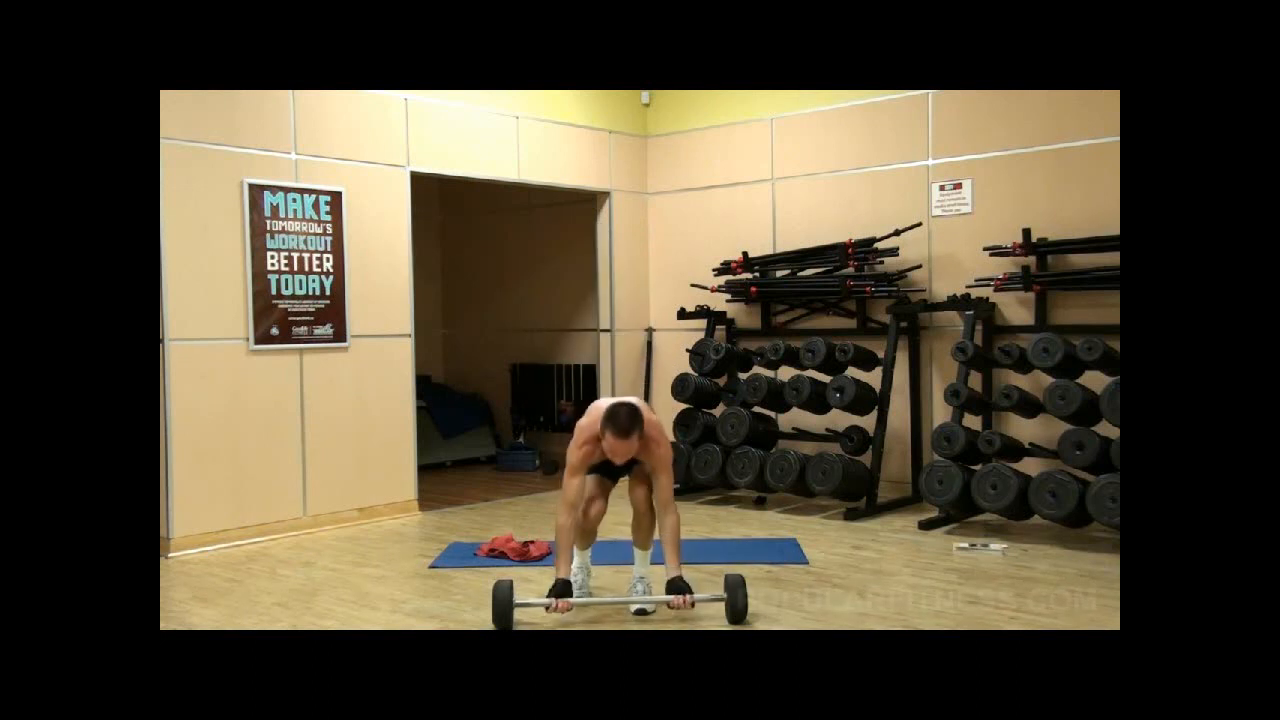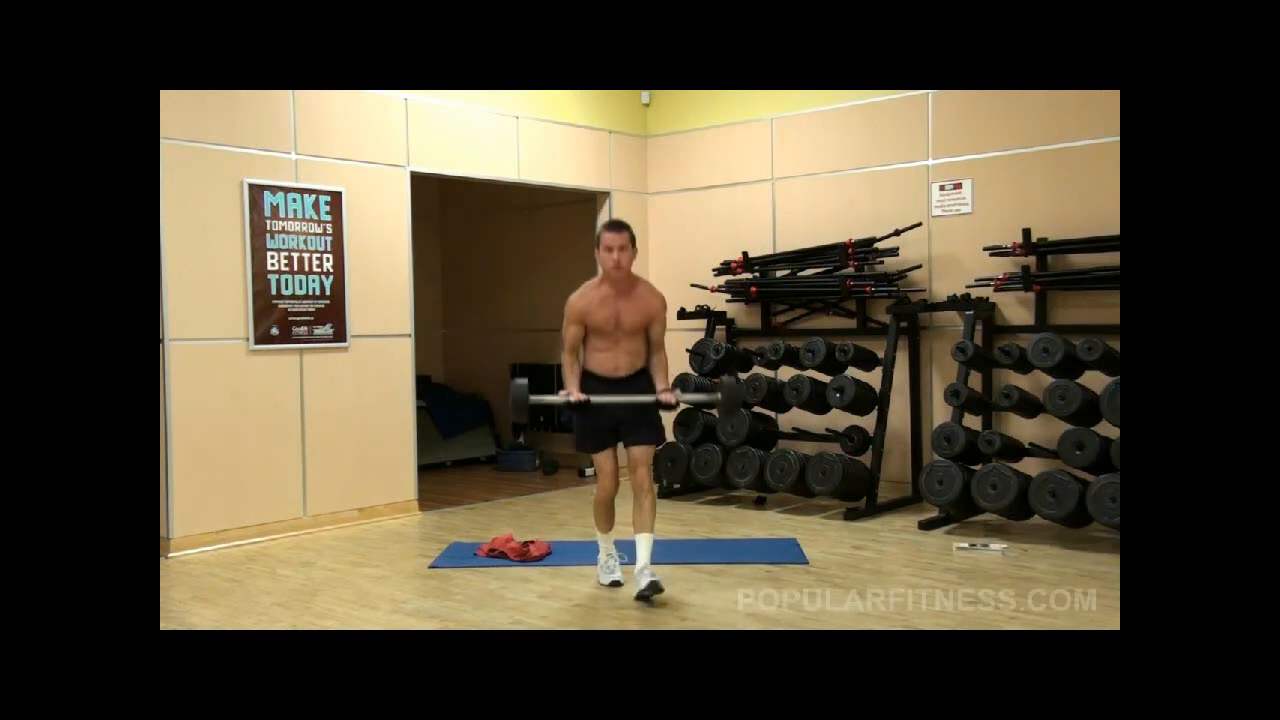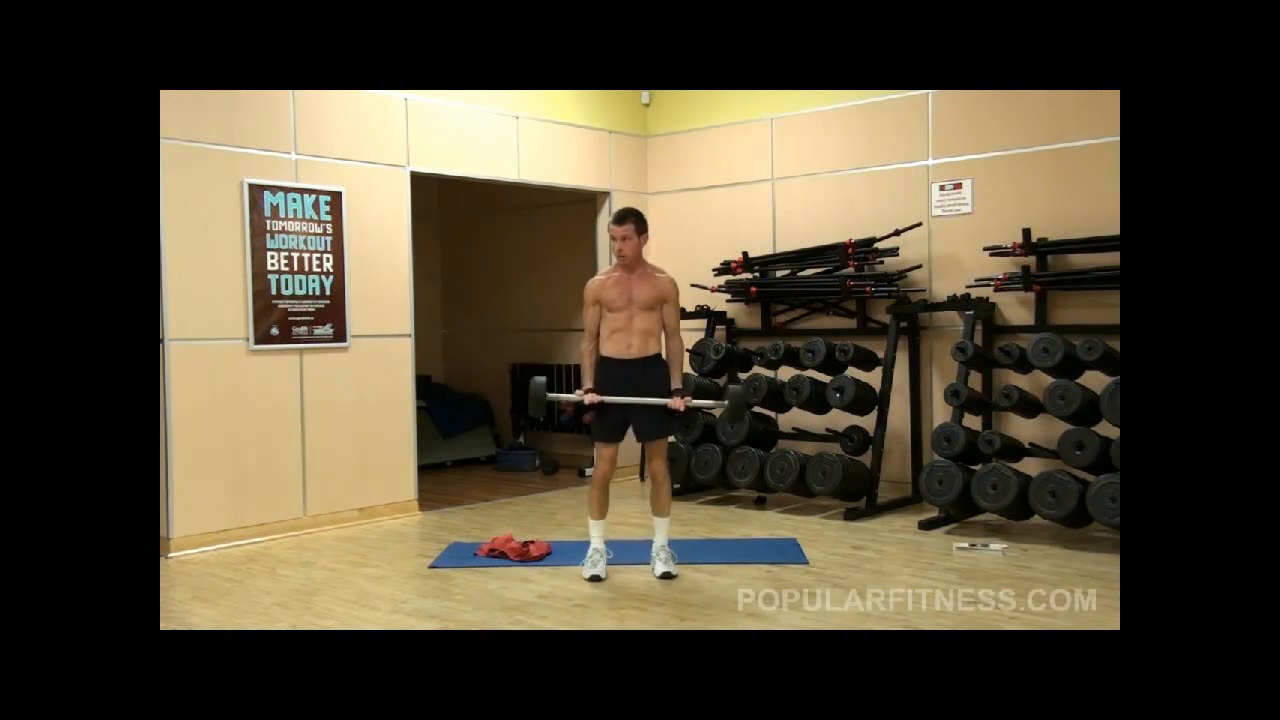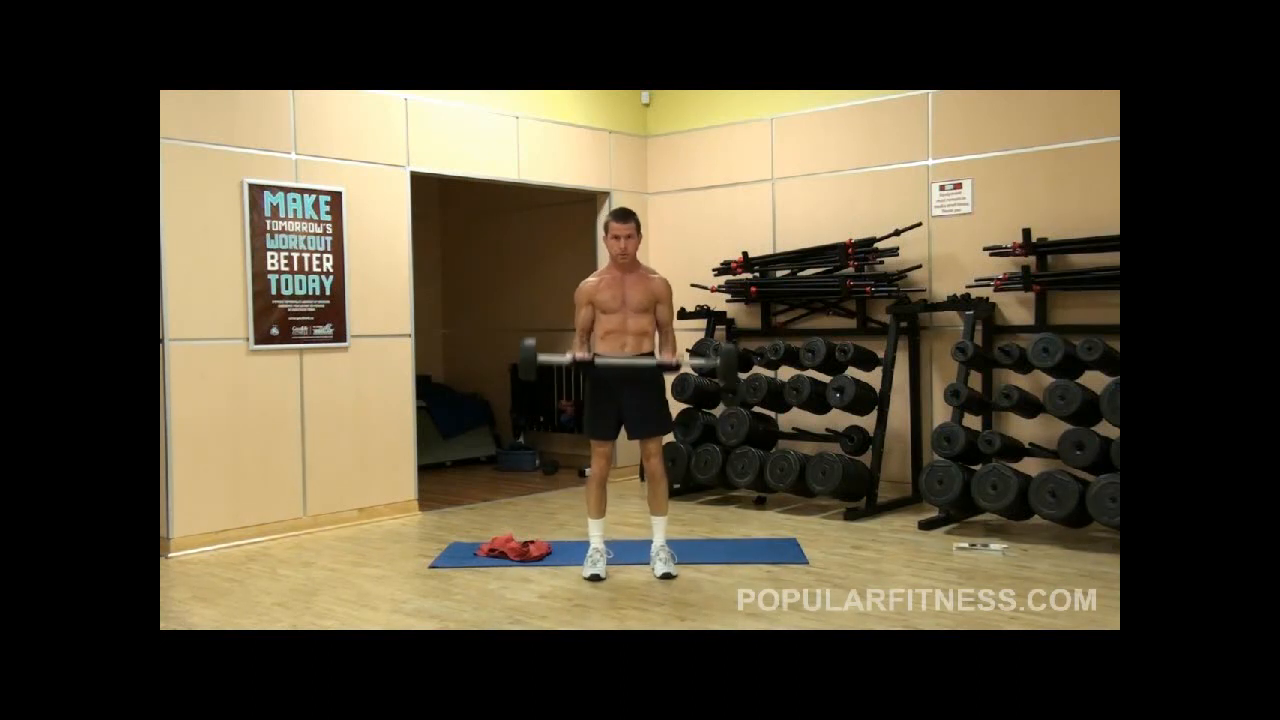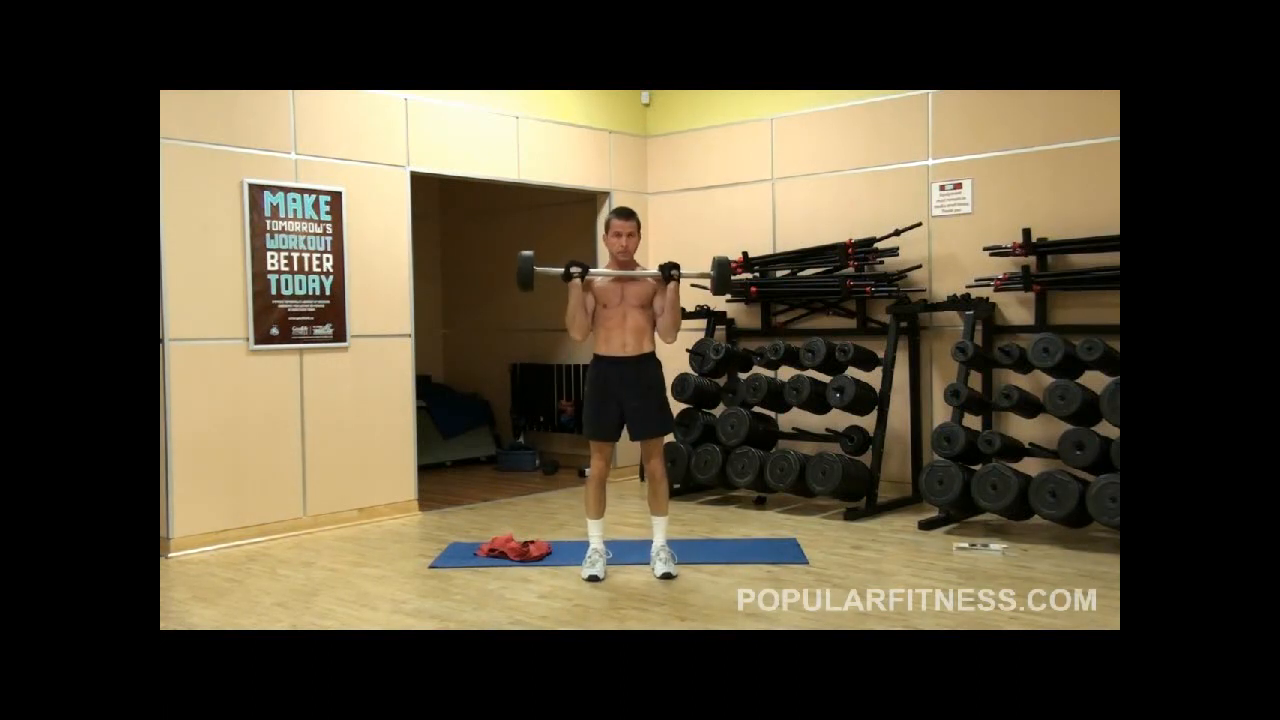
dt=1s
person 1, frame 1
left shoulder: (657, 442)
right shoulder: (584, 441)
left elbow: (667, 510)
right elbow: (567, 511)
left wrist: (675, 577)
right wrist: (562, 578)
left hip: (642, 456)
right hip: (598, 457)
left knee: (642, 497)
right knee: (592, 508)
left ankle: (641, 577)
right ankle: (580, 567)
person 1, frame 2
left shoulder: (652, 299)
right shoulder: (580, 301)
left elbow: (657, 349)
right elbow: (570, 352)
left wrist: (663, 386)
right wrist: (572, 387)
left hip: (638, 388)
right hip: (596, 390)
left knee: (642, 479)
right knee: (607, 483)
left ankle: (644, 566)
right ankle: (607, 554)
person 1, frame 3
left shoulder: (663, 283)
right shoulder: (597, 286)
left elbow: (673, 338)
right elbow: (589, 340)
left wrist: (677, 387)
right wrist: (588, 385)
left hip: (651, 372)
right hip: (610, 374)
left knee: (657, 465)
right knee: (603, 466)
left ankle: (660, 546)
right ankle: (597, 547)
person 1, frame 4
left shoulder: (657, 284)
right shoulder: (589, 287)
left elbow: (667, 332)
right elbow: (581, 335)
left wrist: (668, 353)
right wrist: (579, 354)
left hip: (645, 373)
right hip: (603, 374)
left knee: (654, 460)
right knee: (599, 462)
left ankle: (659, 545)
right ankle: (596, 547)
person 1, frame 5
left shoulder: (655, 282)
right shoulder: (591, 283)
left elbow: (669, 334)
right elbow: (577, 332)
left wrist: (672, 286)
right wrist: (575, 284)
left hip: (645, 371)
right hip: (604, 372)
left knee: (655, 461)
right knee: (599, 463)
left ankle: (660, 545)
right ankle: (596, 547)
